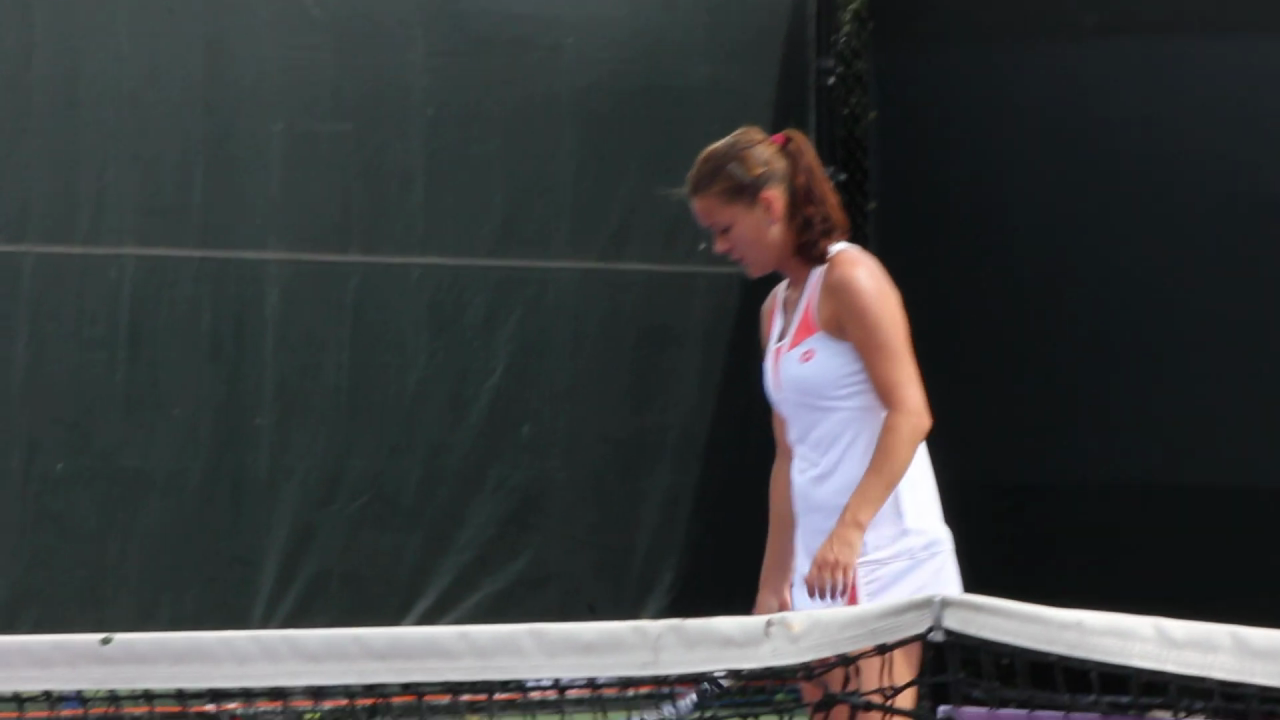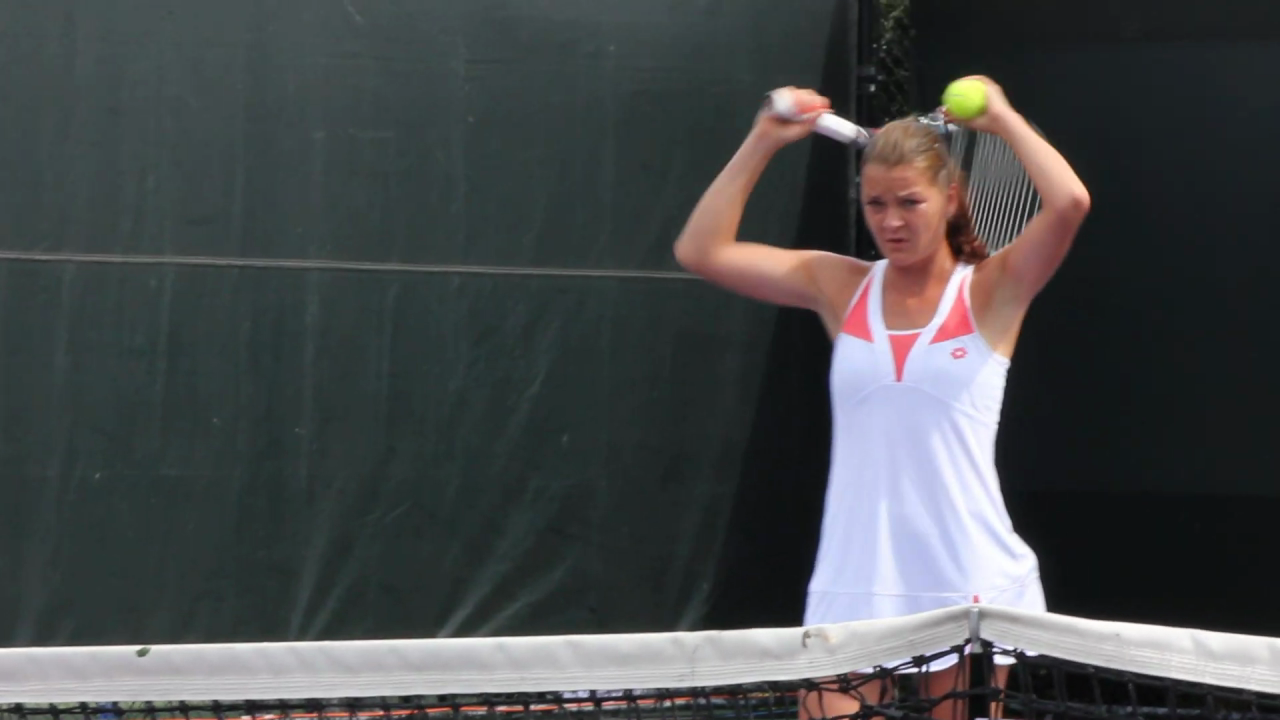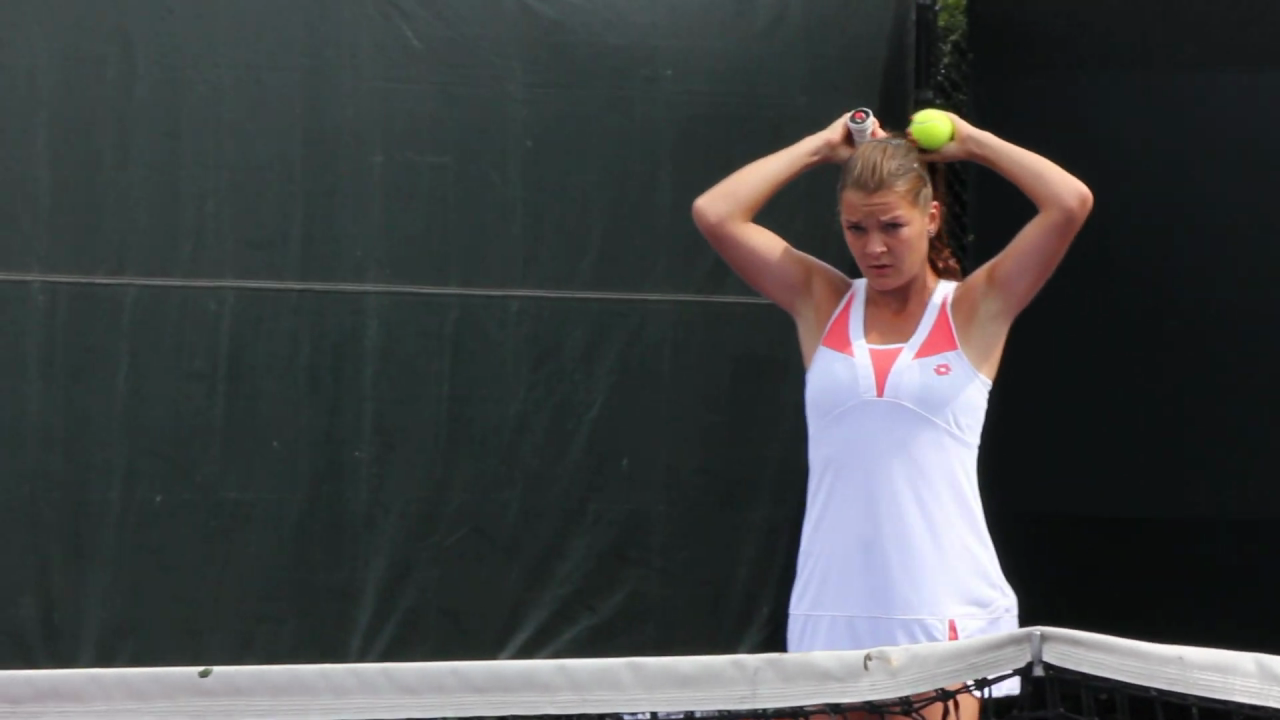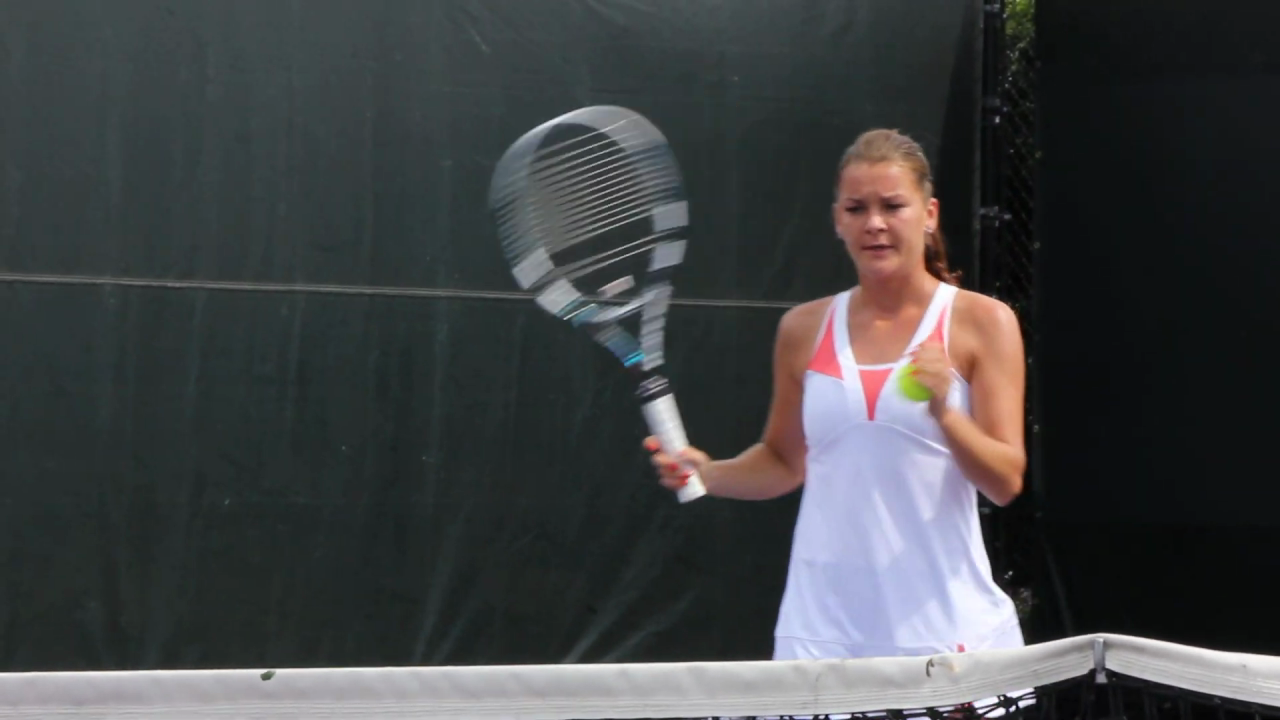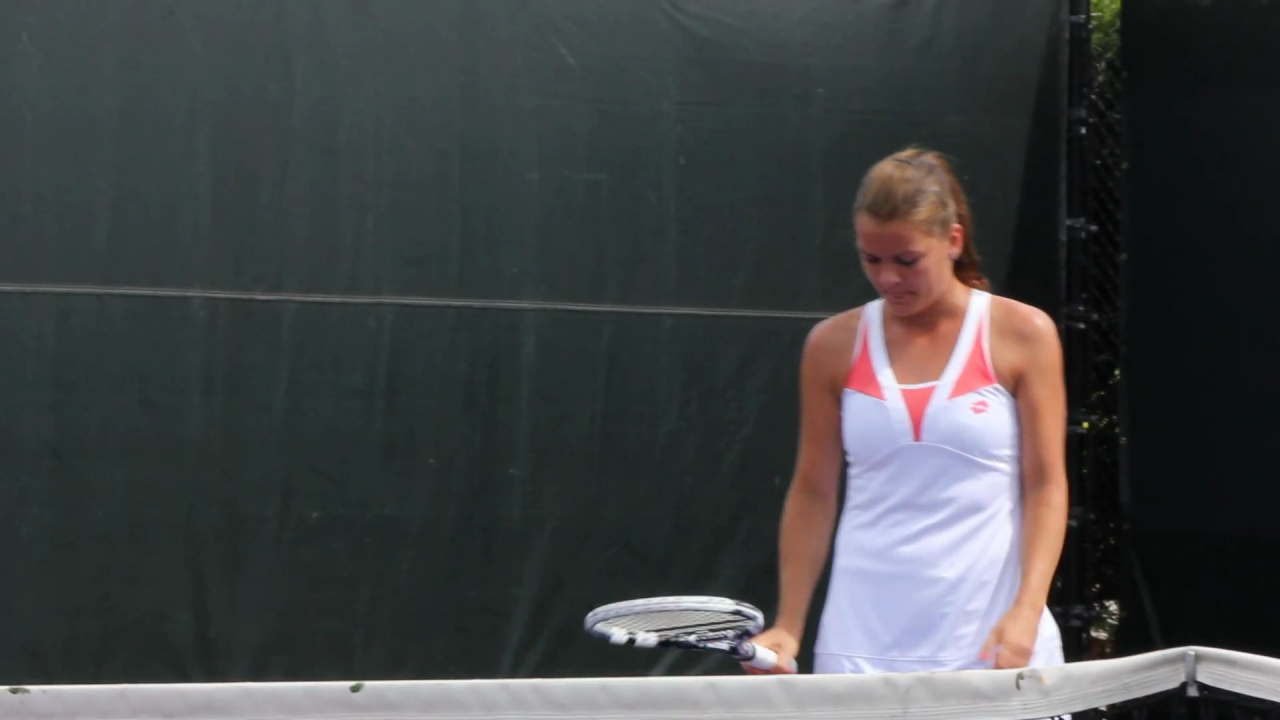
dt=1s
person 1, frame 1
left shoulder: (851, 277)
right shoulder: (776, 306)
left elbow: (910, 414)
left wrist: (851, 526)
right wrist: (773, 584)
left hip: (882, 556)
right hip: (823, 562)
person 1, frame 2
left shoulder: (992, 291)
right shoulder: (839, 286)
left elbow: (1069, 204)
right elbow: (701, 252)
left wrist: (1002, 118)
right wrist: (766, 135)
left hip: (966, 582)
right hip: (853, 583)
person 1, frame 3
left shoulder: (976, 309)
right shoulder: (822, 302)
left elbow: (1071, 204)
right elbow: (714, 215)
left wrist: (972, 142)
right wrist: (823, 145)
left hip: (944, 612)
right hip: (832, 610)
person 1, frame 4
left shoulder: (983, 324)
right shoulder: (804, 329)
left elbow: (1007, 479)
left wrist: (944, 412)
right wrist: (703, 471)
left hip: (944, 627)
right hip: (821, 627)
person 1, frame 5
left shoulder: (1021, 334)
right shoulder: (833, 345)
left elbow: (1047, 487)
right elbow: (812, 493)
left wrist: (1024, 614)
right wrist: (788, 626)
left hip: (989, 636)
right hip: (865, 641)
